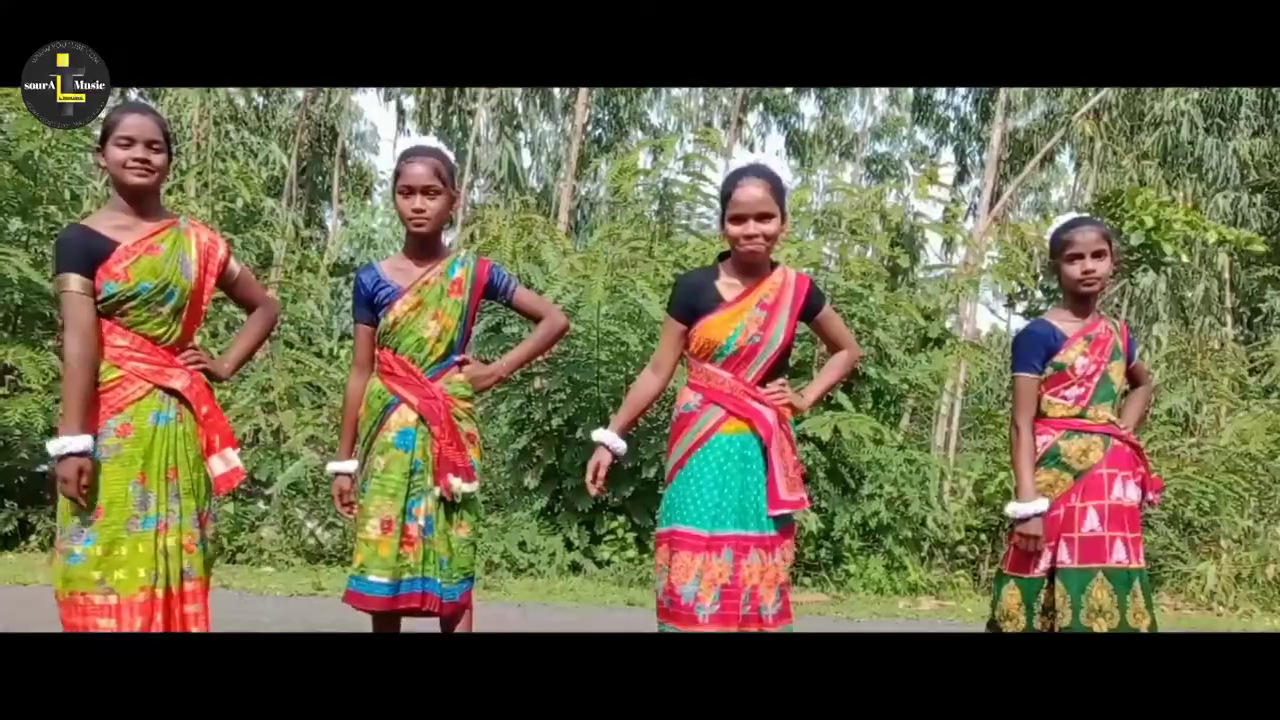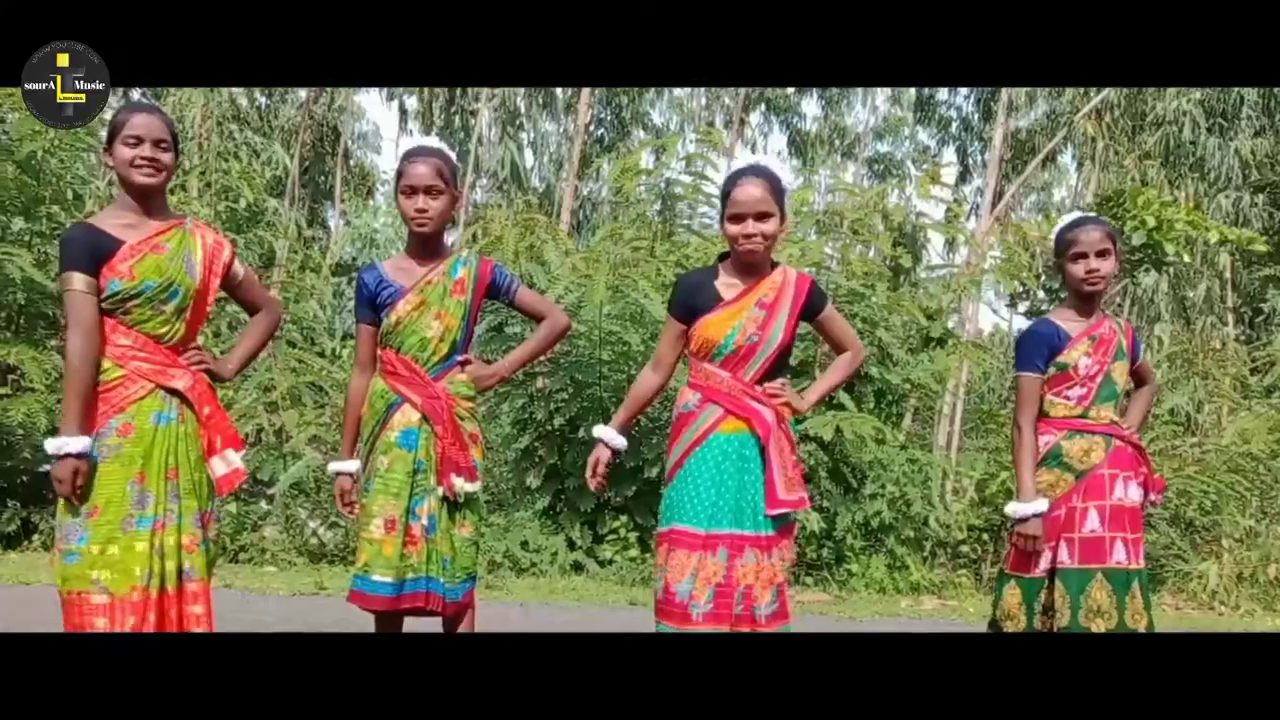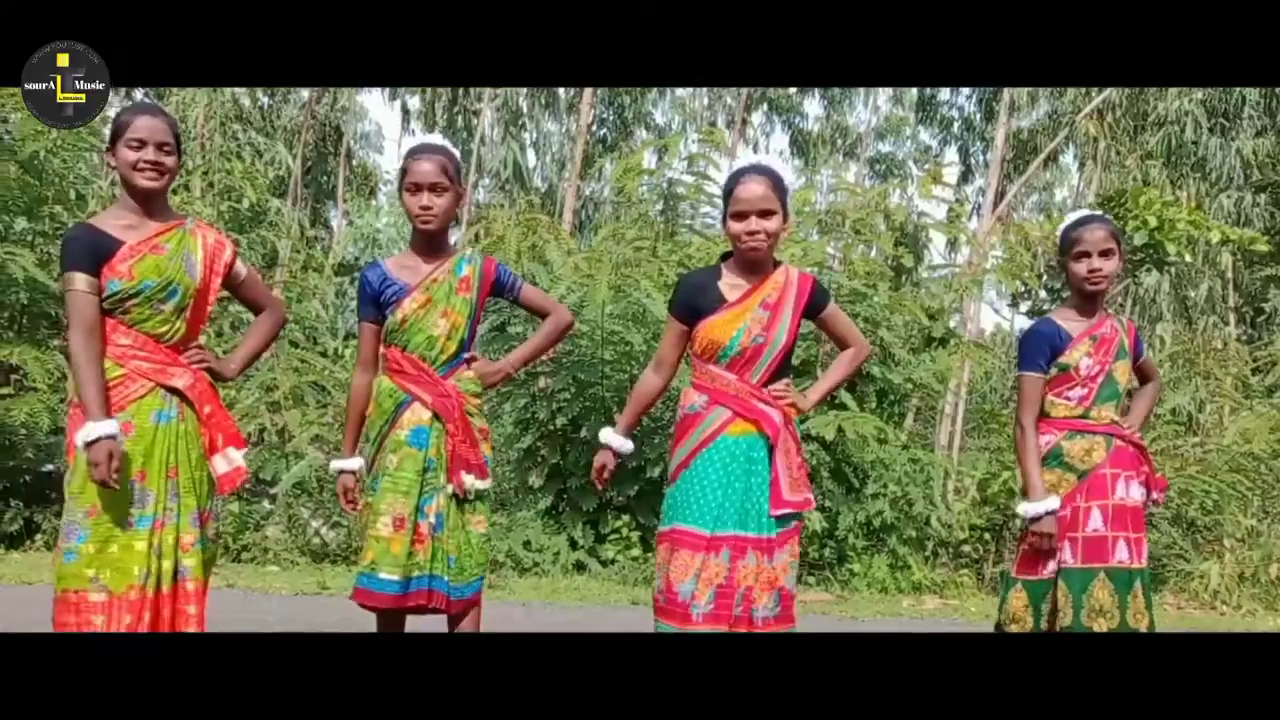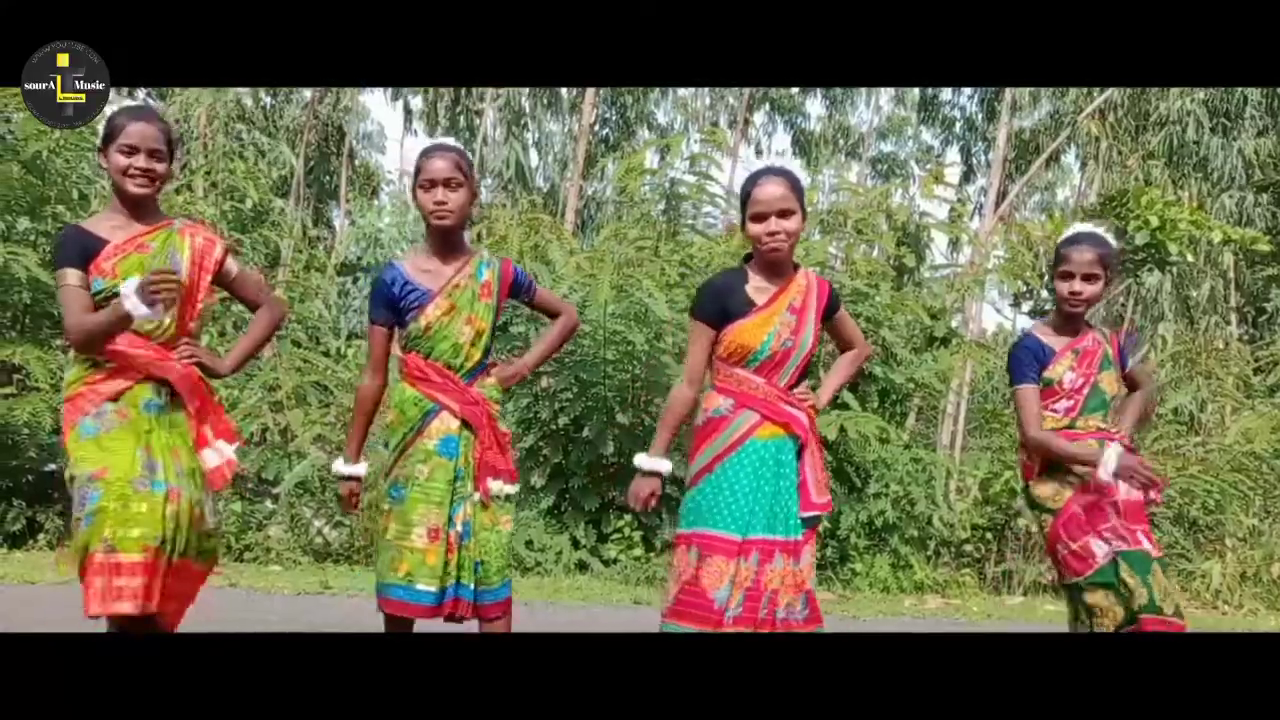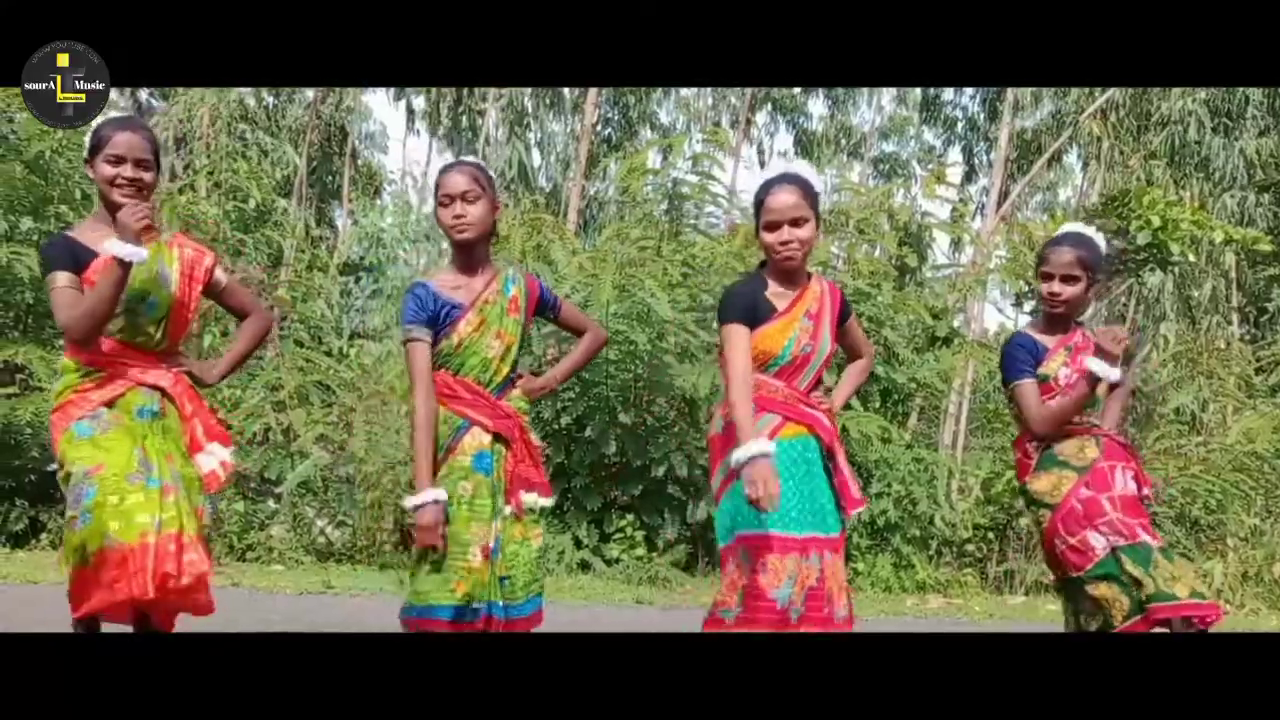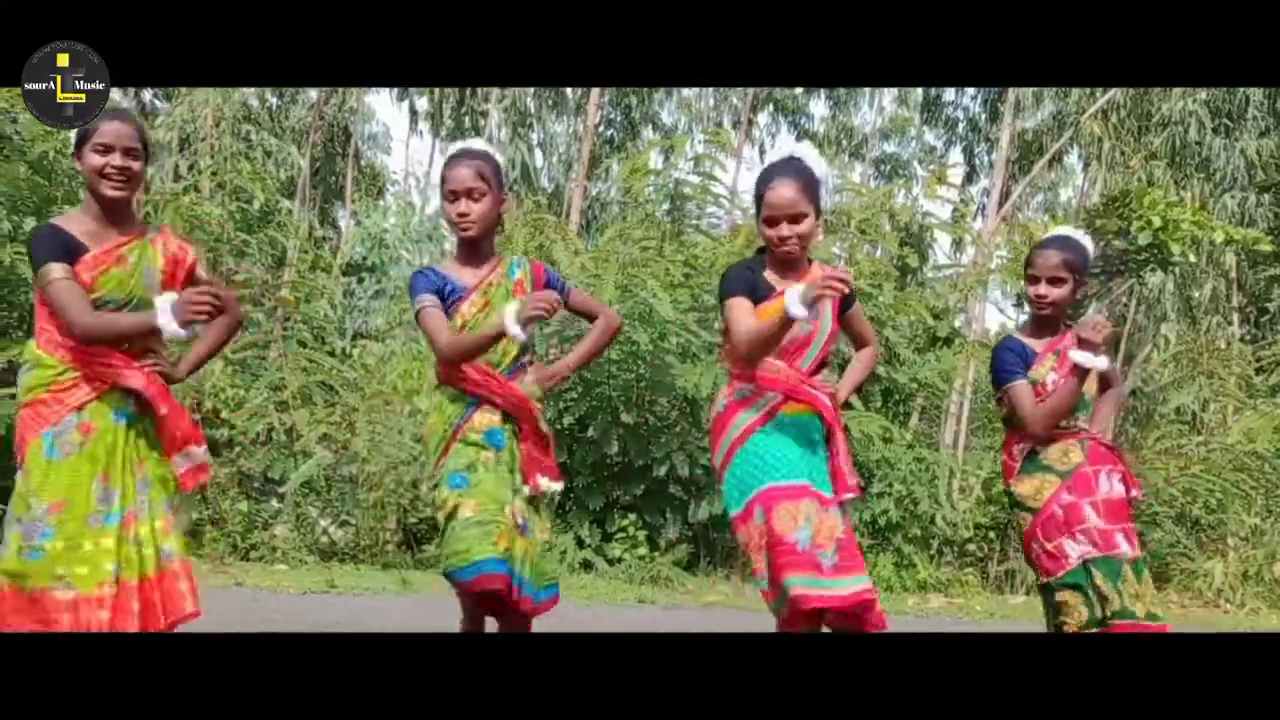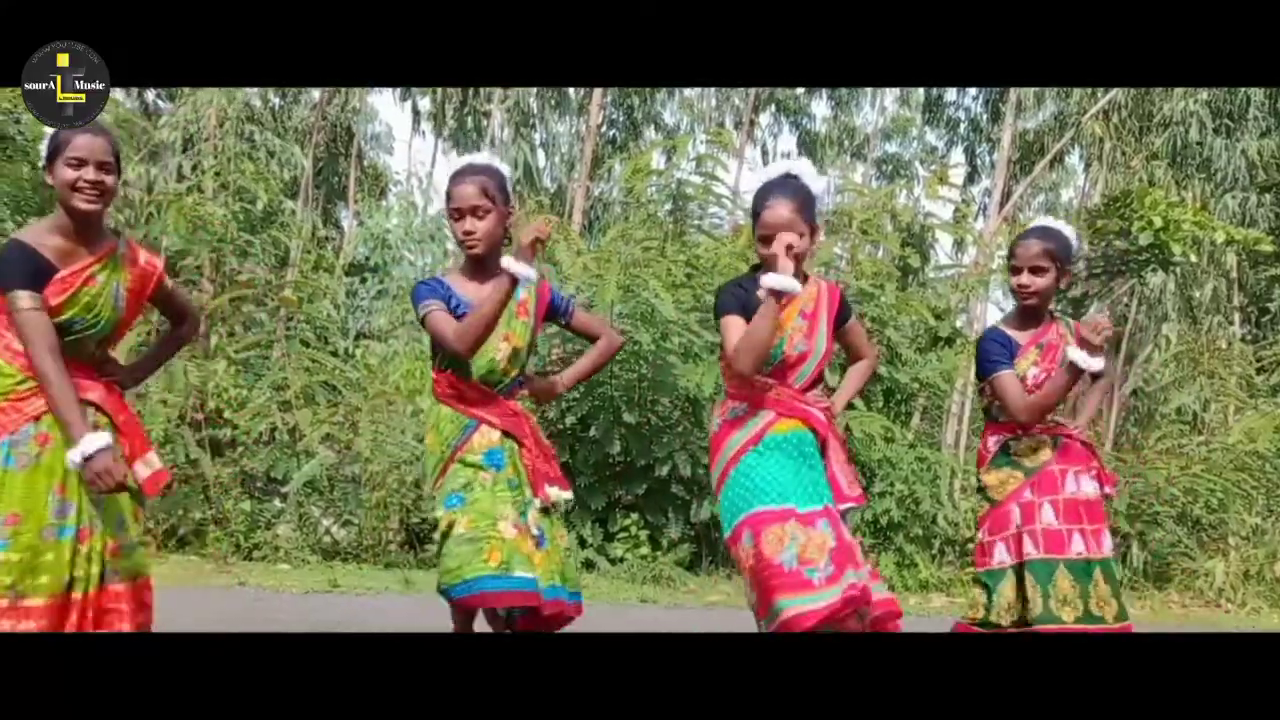
dt=0.2s
person 1, frame 1
left shoulder: (198, 241)
right shoulder: (81, 240)
left elbow: (264, 307)
right elbow: (79, 342)
left wrist: (225, 365)
right wrist: (72, 441)
left hip: (176, 418)
right hip: (111, 415)
left knee: (170, 554)
right knee: (111, 555)
person 1, frame 2
left shoulder: (202, 241)
right shoulder: (86, 238)
left elbow: (268, 309)
right elbow: (81, 341)
left wrist: (229, 365)
right wrist: (70, 440)
left hip: (179, 417)
right hip: (113, 414)
left knee: (174, 551)
right knee: (111, 557)
person 1, frame 3
left shoulder: (204, 242)
right shoulder: (87, 239)
left elbow: (272, 309)
right elbow: (83, 339)
left wrist: (230, 365)
right wrist: (96, 429)
left hip: (181, 415)
right hip: (115, 412)
left knee: (173, 552)
right knee: (113, 552)
person 1, frame 4
left shoulder: (194, 242)
right shoulder: (78, 239)
left elbow: (270, 305)
right elbow: (78, 332)
left wrist: (225, 363)
right wrist: (132, 301)
left hip: (176, 408)
right hip: (107, 403)
left knee: (173, 526)
right knee: (125, 525)
person 1, frame 5
left shoulder: (182, 254)
right shoulder: (65, 248)
left elbow: (259, 315)
right elbow: (77, 328)
left wrist: (213, 371)
right wrist: (122, 251)
left hip: (165, 414)
right hip: (95, 408)
left knee: (166, 537)
right knee: (121, 521)
right ankle: (91, 621)
person 1, frame 6
left shoulder: (165, 247)
right shoulder: (53, 238)
left elbow: (229, 312)
right elbow: (83, 323)
left wrist: (181, 367)
right wrist: (166, 315)
left hip: (135, 412)
right hip: (64, 408)
left knee: (138, 543)
right knee: (57, 543)
person 1, frame 7
left shoulder: (132, 261)
left elbow: (187, 320)
right elbow: (44, 355)
left wrist: (132, 373)
right wrist: (85, 444)
left hip: (93, 413)
left knee: (104, 550)
person 2, frame 1
left shoulder: (475, 272)
right shoulder: (372, 279)
left elbow: (555, 319)
right elbow: (361, 372)
left wrist: (498, 370)
right wrist: (345, 460)
left hip: (448, 434)
right hip: (389, 437)
left knee: (452, 566)
right knee: (383, 562)
person 2, frame 2
left shoulder: (477, 273)
right shoulder: (374, 278)
left elbow: (557, 319)
right elbow: (363, 372)
left wrist: (500, 370)
right wrist: (346, 460)
left hip: (451, 433)
right hip: (391, 437)
left knee: (455, 567)
right knee: (385, 564)
person 2, frame 3
left shoulder: (481, 271)
right shoulder: (378, 277)
left elbow: (560, 315)
right elbow: (366, 371)
left wrist: (505, 366)
right wrist: (348, 458)
left hip: (457, 432)
right hip: (397, 435)
left knee: (462, 565)
right knee: (391, 564)
person 2, frame 4
left shoulder: (497, 272)
right shoulder: (394, 279)
left elbow: (567, 315)
right elbow: (375, 375)
left wrist: (521, 367)
right wrist: (351, 462)
left hip: (477, 438)
right hip: (418, 437)
left knee: (490, 574)
right knee: (406, 572)
person 2, frame 5
left shoulder: (524, 287)
right shoulder: (424, 296)
left elbow: (593, 333)
right elbow: (423, 396)
left wrist: (547, 381)
right wrist: (424, 494)
left hip: (510, 451)
right hip: (451, 449)
left knee: (515, 586)
right knee: (442, 585)
person 2, frame 6
left shoulder: (530, 275)
right shoulder: (430, 280)
left elbow: (608, 318)
right elbow: (447, 352)
left wrist: (560, 369)
right wrist: (511, 319)
left hip: (521, 428)
right hip: (464, 430)
left knee: (522, 565)
right knee: (476, 558)
person 2, frame 7
left shoulder: (536, 292)
right shoulder: (433, 291)
left elbow: (610, 338)
right elbow: (460, 343)
left wrist: (560, 382)
right wrist: (514, 270)
left hip: (517, 446)
right hip: (462, 445)
left knee: (534, 583)
right knee: (474, 568)
person 3, frame 1
left shoulder: (798, 290)
right shoulder: (695, 288)
left elbow: (847, 350)
right elbow: (659, 370)
left wrist: (806, 399)
right wrist: (610, 437)
left hip: (761, 451)
right hip: (703, 446)
left knee: (757, 572)
right knee: (699, 572)
person 3, frame 2
left shoulder: (799, 290)
right shoulder: (694, 287)
left elbow: (853, 351)
right elbow: (659, 368)
left wrist: (807, 399)
right wrist: (611, 434)
left hip: (762, 450)
right hip: (703, 445)
left knee: (756, 574)
right knee: (697, 571)
person 3, frame 3
left shoulder: (801, 289)
right shoulder: (697, 287)
left elbow: (856, 347)
right elbow: (660, 369)
left wrist: (810, 398)
right wrist: (615, 438)
left hip: (766, 450)
right hip: (708, 446)
left knee: (761, 581)
right knee: (698, 575)
person 3, frame 4
left shoulder: (817, 291)
right shoulder: (720, 291)
left elbow: (857, 348)
right elbow: (689, 382)
left wrist: (821, 398)
right wrist: (652, 462)
left hip: (786, 453)
right hip: (730, 447)
left knee: (782, 578)
right knee: (718, 575)
person 3, frame 5
left shoulder: (830, 298)
right shoulder: (742, 297)
left elbow: (863, 357)
right elbow: (738, 382)
left wrist: (834, 403)
right wrist: (753, 456)
left hip: (807, 452)
right hip: (755, 450)
left knee: (814, 578)
right knee: (765, 579)
person 3, frame 6
left shoulder: (832, 284)
right shoulder: (741, 278)
left elbow: (869, 346)
right elbow: (748, 347)
left wrist: (839, 391)
right wrist: (799, 300)
left hip: (806, 431)
right hip: (754, 426)
left knee: (818, 544)
right knee: (791, 529)
person 3, frame 7
left shoulder: (830, 298)
right shoulder: (736, 295)
left elbow: (866, 357)
right elbow: (743, 365)
left wrist: (838, 402)
right wrist: (777, 284)
left hip: (806, 446)
right hip: (753, 444)
left knee: (822, 562)
right knee: (785, 560)
person 4, frame 1
left shoulder: (1118, 334)
right shoulder: (1038, 335)
left elbow: (1143, 384)
right elbow: (1022, 425)
left wrist: (1124, 432)
right wrist: (1028, 504)
left hip: (1113, 480)
right hip: (1059, 479)
left knee: (1110, 597)
right knee: (1062, 596)
person 4, frame 2
left shoulder: (1122, 333)
right shoulder: (1043, 334)
left elbow: (1148, 384)
right elbow: (1024, 424)
left wrist: (1127, 431)
right wrist: (1027, 504)
left hip: (1114, 480)
right hip: (1061, 477)
left knee: (1111, 597)
right knee: (1062, 595)
person 4, frame 3
left shoulder: (1125, 331)
right shoulder: (1044, 333)
left elbow: (1151, 381)
right elbow: (1026, 425)
left wrist: (1131, 427)
right wrist: (1038, 504)
left hip: (1117, 479)
right hip: (1064, 477)
left knee: (1112, 598)
right knee: (1066, 598)
person 4, frame 4
left shoulder: (1110, 343)
right shoulder: (1030, 348)
left elbow: (1141, 388)
right elbow: (1032, 435)
left wrist: (1120, 434)
right wrist: (1107, 459)
left hip: (1118, 482)
right hip: (1065, 480)
left knee: (1137, 595)
right knee: (1112, 593)
person 4, frame 5
left shoulder: (1094, 340)
right shoulder: (1021, 346)
left elbow: (1123, 383)
right elbow: (1040, 424)
left wrist: (1108, 426)
right wrist: (1097, 366)
left hip: (1107, 473)
right hip: (1058, 476)
right knee: (1115, 580)
person 4, frame 6
left shoulder: (1082, 338)
right shoulder: (1011, 350)
left elbow: (1114, 384)
right elbow: (1037, 424)
left wrist: (1100, 430)
right wrist: (1083, 360)
left hip: (1096, 475)
right hip: (1045, 480)
left knee: (1119, 588)
right knee: (1085, 594)
person 4, frame 7
left shoulder: (1071, 331)
right shoulder: (996, 340)
left elbow: (1103, 376)
right elbow: (1024, 412)
left wrist: (1081, 422)
right wrist: (1079, 357)
left hip: (1069, 471)
right hip: (1016, 473)
left knee: (1084, 584)
right knee: (1015, 589)
